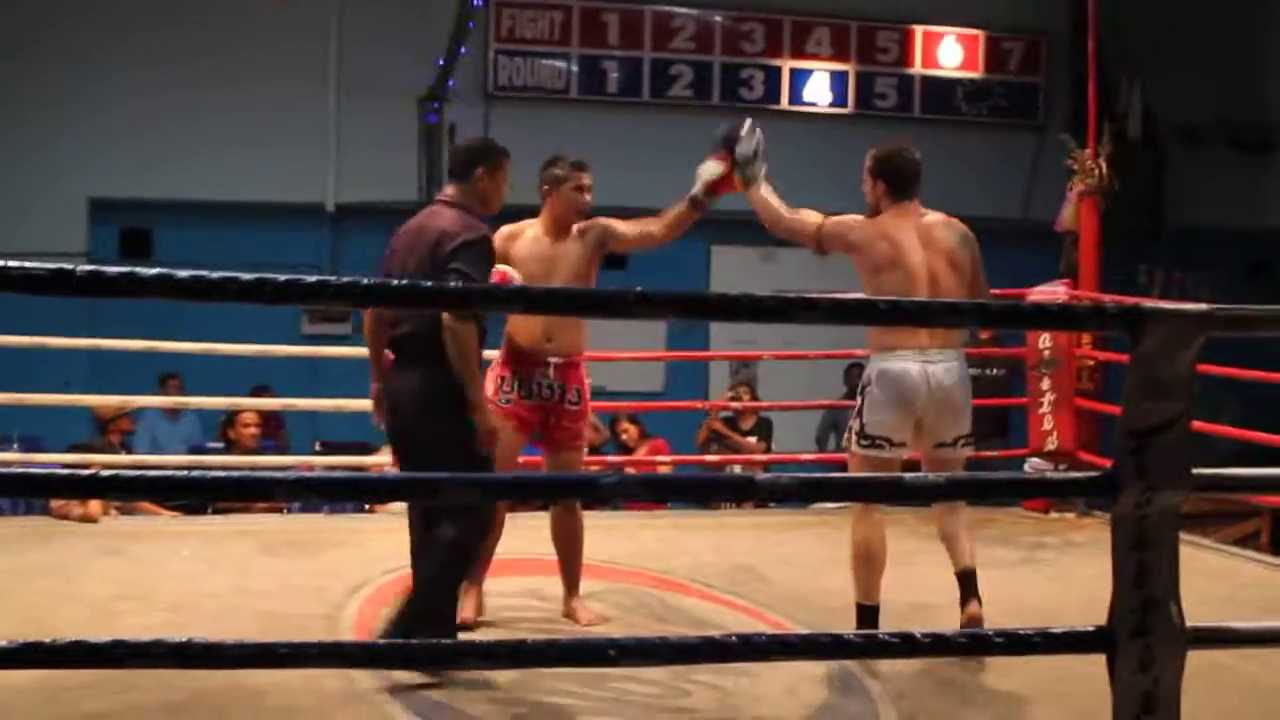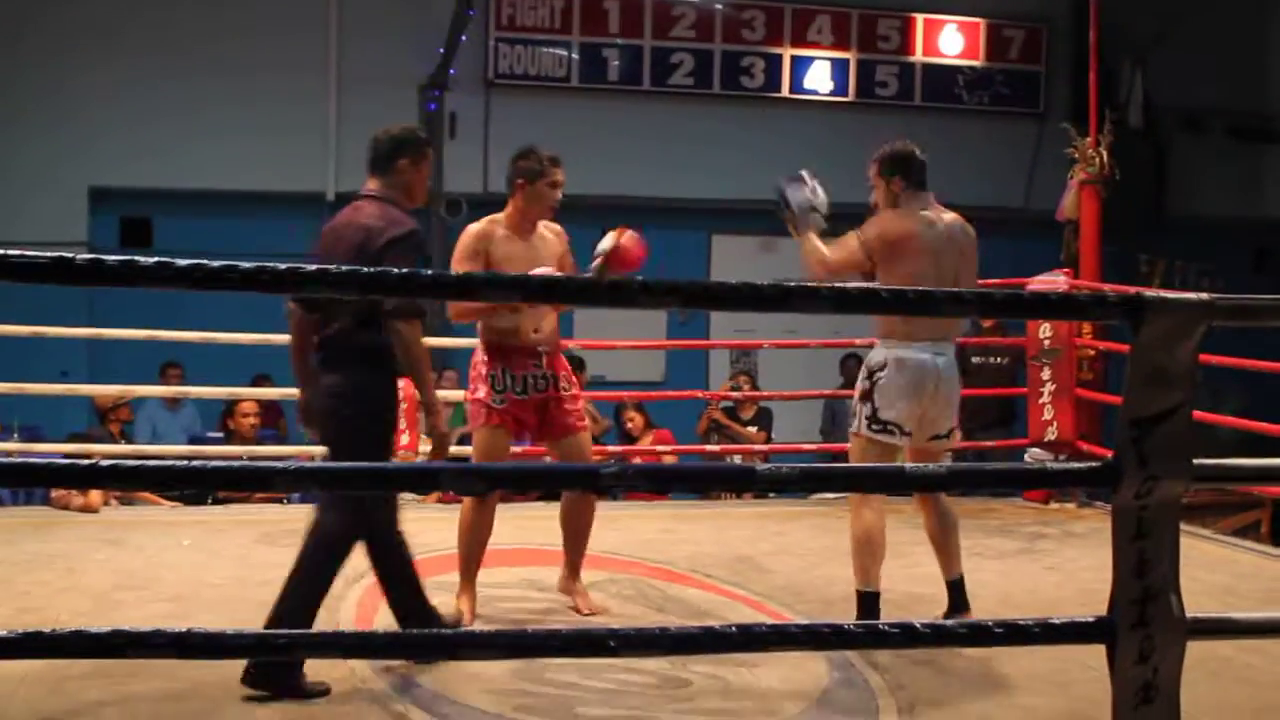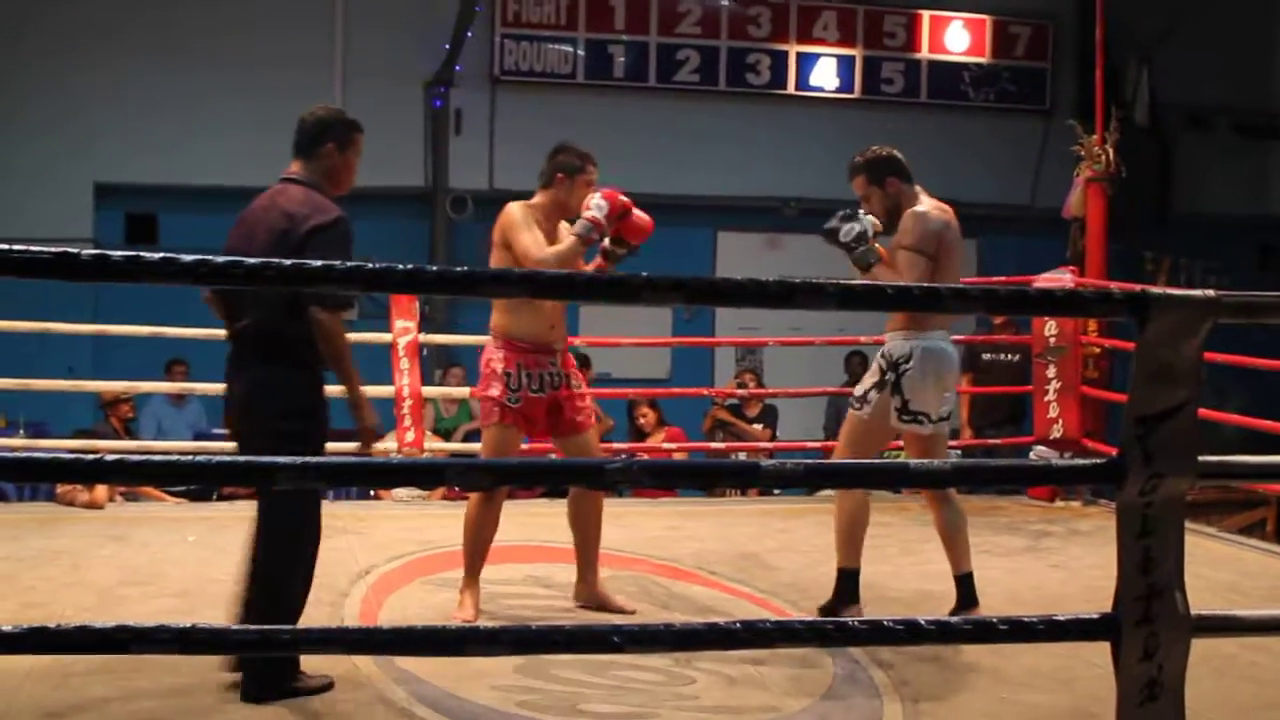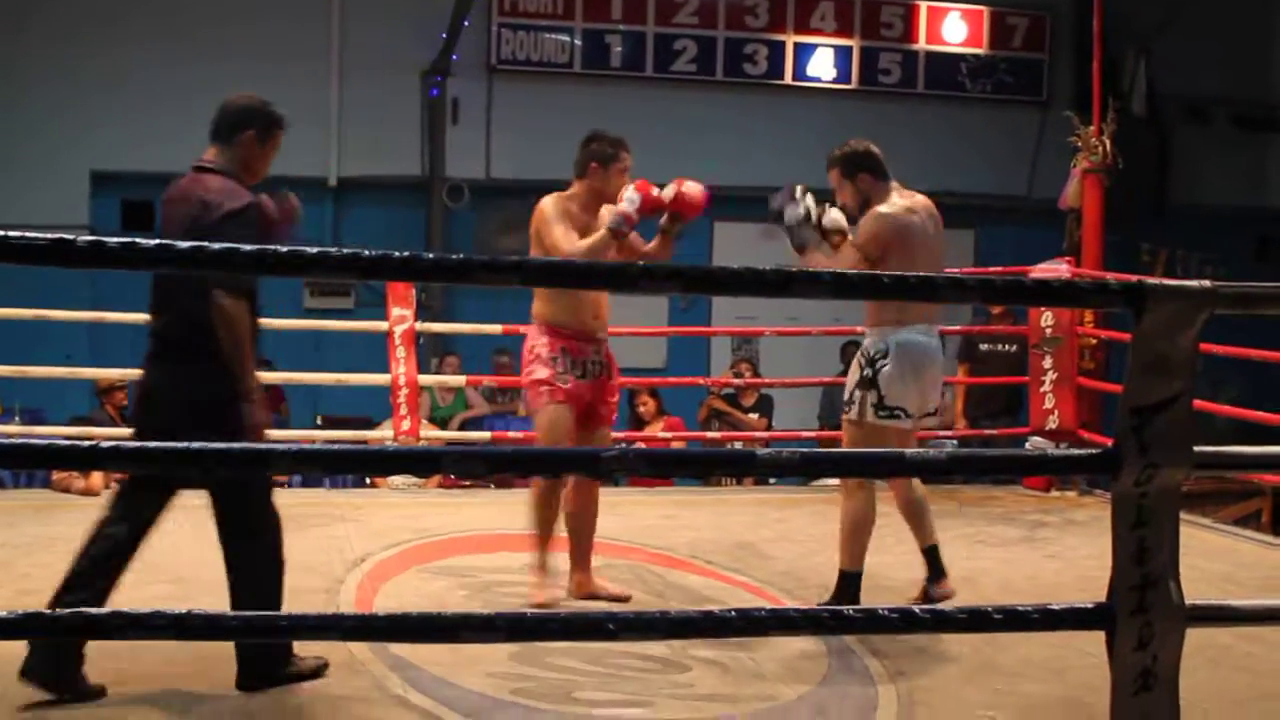
dt=0.3s
person 1, frame 1
left shoulder: (409, 230)
right shoulder: (469, 234)
left elbow: (376, 314)
right elbow: (456, 322)
left wrist: (380, 380)
right wrist: (480, 404)
left hip: (404, 383)
right hip: (441, 387)
left knee: (429, 511)
right knee: (470, 512)
left ankle: (418, 631)
right ankle: (416, 630)
person 1, frame 2
left shoulder: (336, 225)
right shoulder: (399, 230)
left elbow: (299, 313)
right elbow: (400, 327)
left wrist: (308, 384)
right wrist: (430, 406)
left hip: (329, 383)
right hip: (366, 388)
left knee: (373, 510)
right knee: (342, 521)
left ankle: (420, 623)
right ankle: (274, 665)
person 1, frame 3
left shoulder: (255, 211)
right shoulder: (323, 218)
left elbow: (217, 296)
right elbow: (324, 317)
right wrist: (359, 401)
left hip: (245, 379)
right hip: (288, 385)
left knee: (284, 515)
right knee: (289, 523)
left ankle: (256, 647)
right ankle: (272, 670)
person 1, frame 4
left shoulder: (176, 197)
right shoulder: (237, 204)
right elbow: (228, 302)
left wrist: (265, 237)
right wrist: (251, 396)
left hip: (160, 378)
right hip: (205, 384)
left knee: (129, 515)
right knee: (249, 522)
left ankle: (54, 656)
right ankle: (264, 659)
person 2, frame 1
left shoulder: (865, 233)
right shoulder: (958, 233)
left elbow: (782, 220)
right elbow: (981, 303)
left wrist: (750, 170)
left hip: (893, 372)
right hip: (949, 371)
left knee: (868, 504)
right knee: (947, 492)
left ankle: (867, 628)
right ankle: (969, 595)
person 2, frame 2
left shoulder: (895, 223)
right shoulder: (963, 231)
left elbow: (824, 268)
left wrist: (802, 219)
left hip: (897, 362)
right hip: (942, 365)
left knee: (866, 494)
right knee: (930, 487)
left ankle: (869, 614)
right ankle: (958, 604)
person 2, frame 3
left shoulder: (918, 219)
right shoulder: (939, 214)
left wrist: (863, 258)
right wrist: (874, 248)
left hip: (912, 353)
right hip: (935, 353)
left knee: (847, 467)
right knee: (935, 482)
left ankle: (846, 596)
right ankle: (966, 600)
person 2, frame 4
left shoulder: (887, 219)
right shoulder: (922, 206)
left wrist: (800, 234)
right wrist: (833, 230)
left hip: (893, 352)
right hip: (927, 348)
left knee: (855, 477)
left ankle: (846, 597)
right ankle: (935, 579)
person 3, frame 1
left shoulder: (594, 235)
right shoulder: (509, 237)
left elbow: (659, 232)
left wrist: (699, 197)
left hip: (567, 376)
right hip: (514, 370)
left ankle: (571, 595)
right ankle: (473, 588)
person 3, frame 2
left shoulder: (555, 236)
right shoulder: (480, 236)
right elbow: (457, 309)
left wrist: (604, 262)
left hip: (551, 365)
right hip: (500, 368)
right knee: (486, 485)
left ankle: (571, 576)
right ankle: (466, 590)
person 3, frame 3
left shoulder: (566, 230)
right shoulder: (516, 215)
right elbow: (545, 266)
left wrist: (613, 251)
right wrist: (588, 228)
left hip: (558, 363)
right hip: (512, 363)
right knee: (494, 481)
left ankle: (588, 583)
right ankle: (469, 588)
person 3, frame 4
left shoulder: (609, 217)
right shoulder: (552, 208)
left elbow: (651, 263)
right elbow: (575, 258)
left wrist: (672, 224)
right wrist: (620, 221)
left hip: (596, 351)
right hip: (552, 348)
left ankle: (581, 574)
right ankle: (542, 566)
